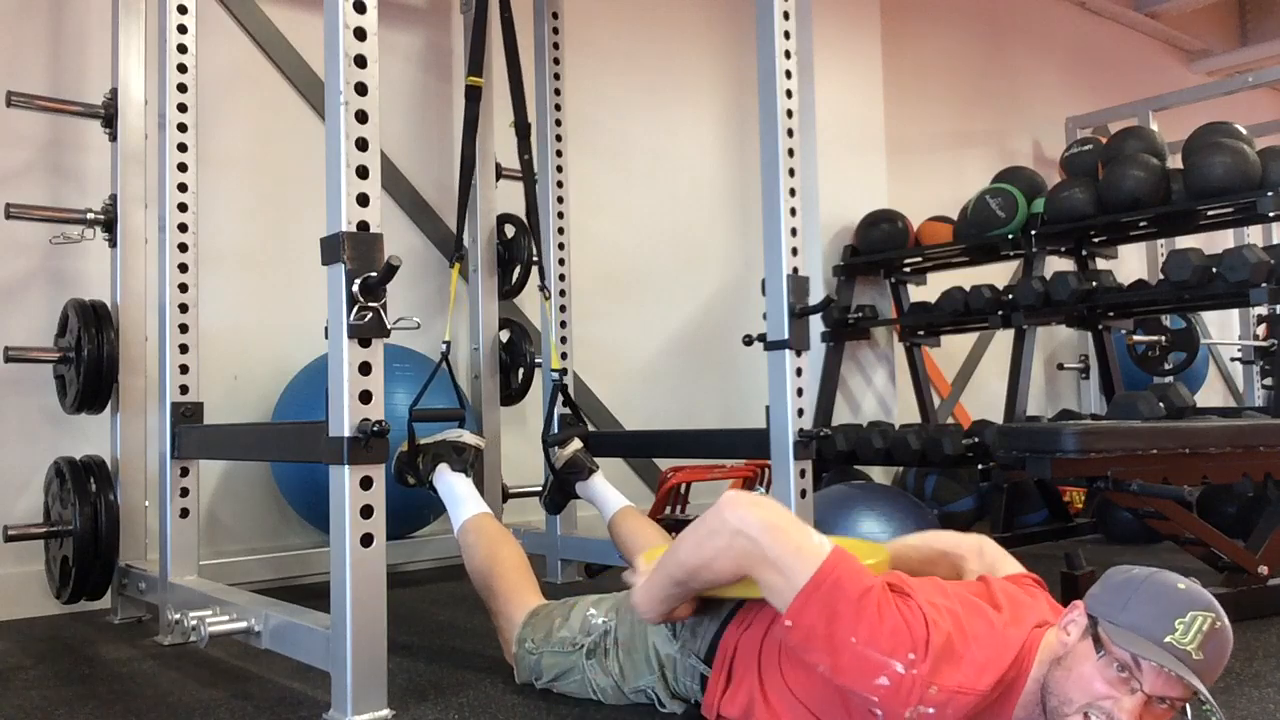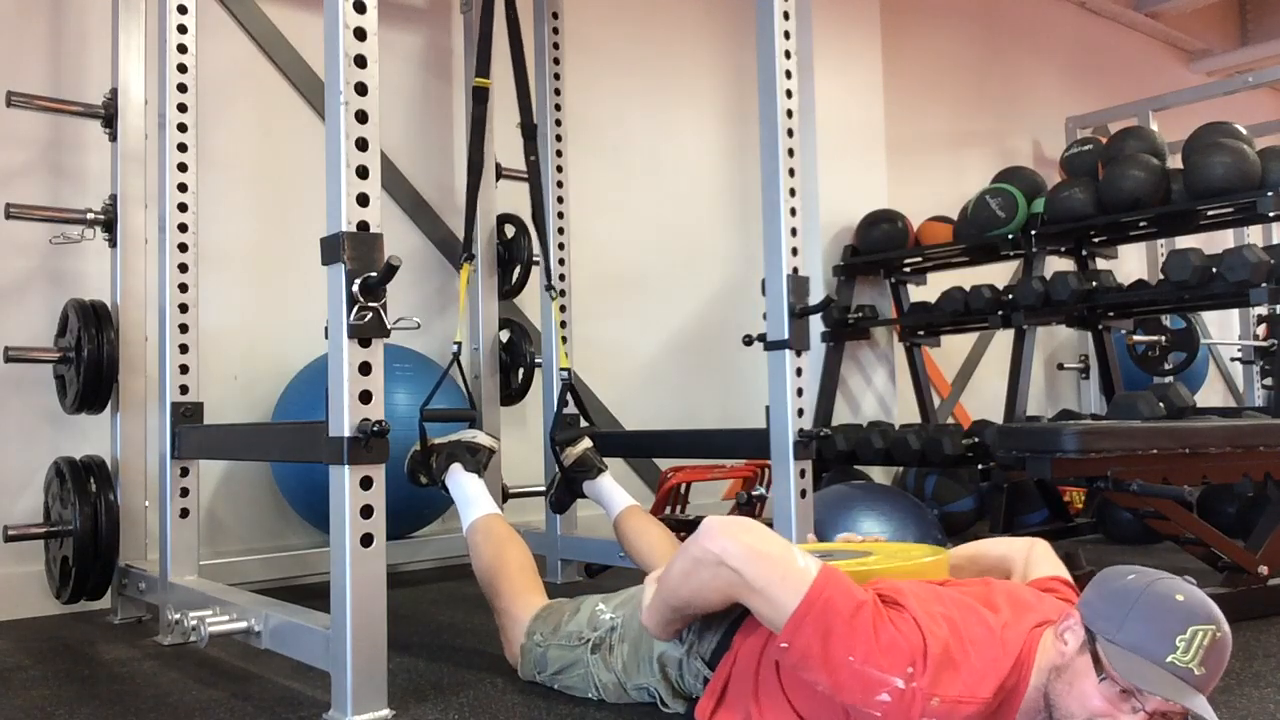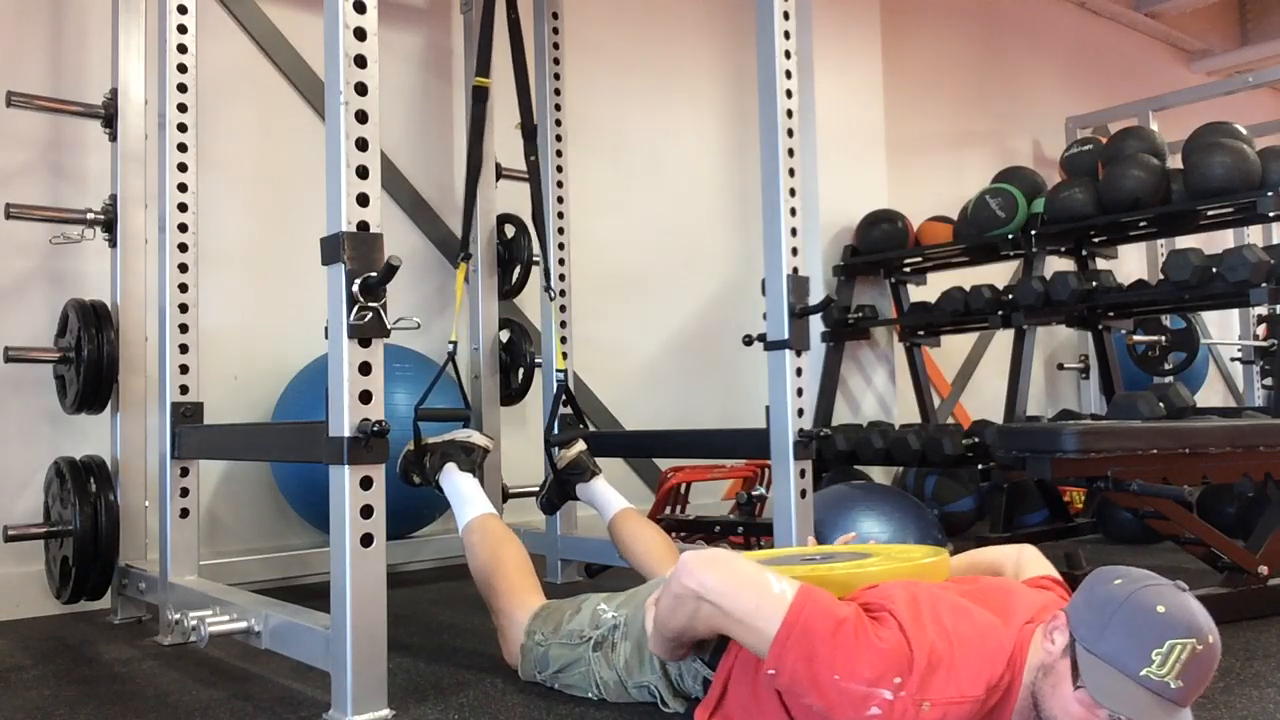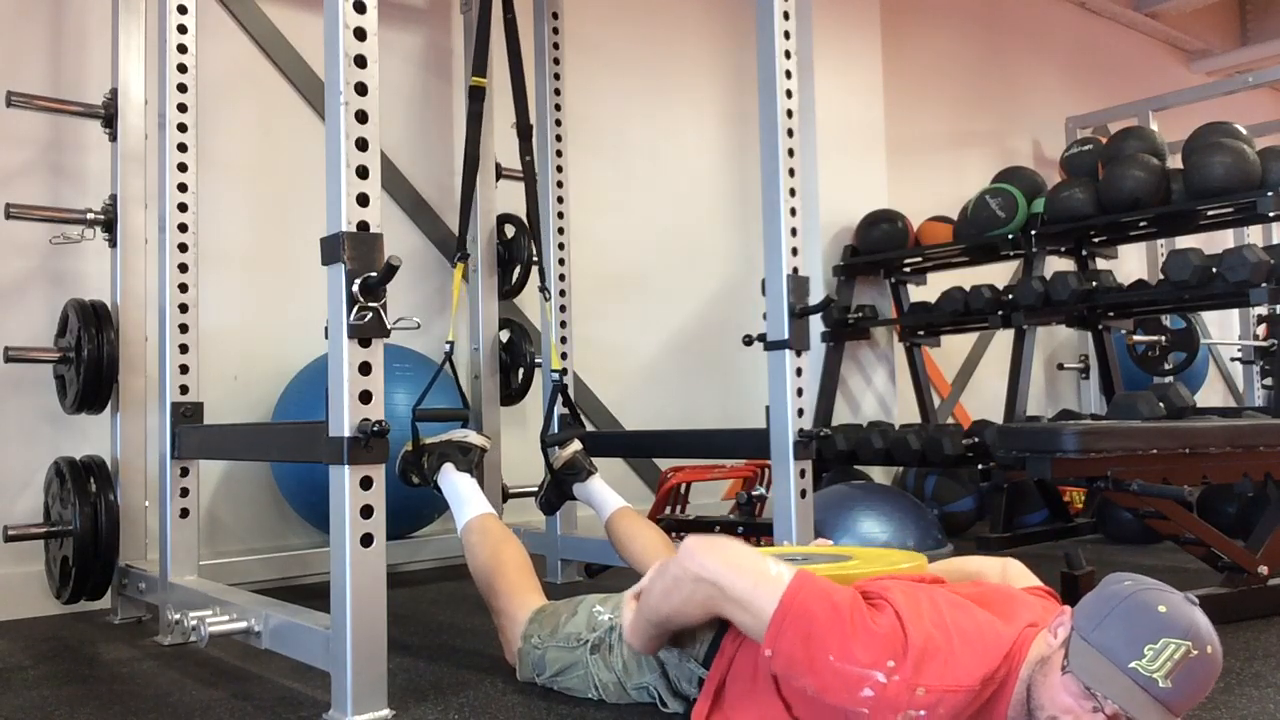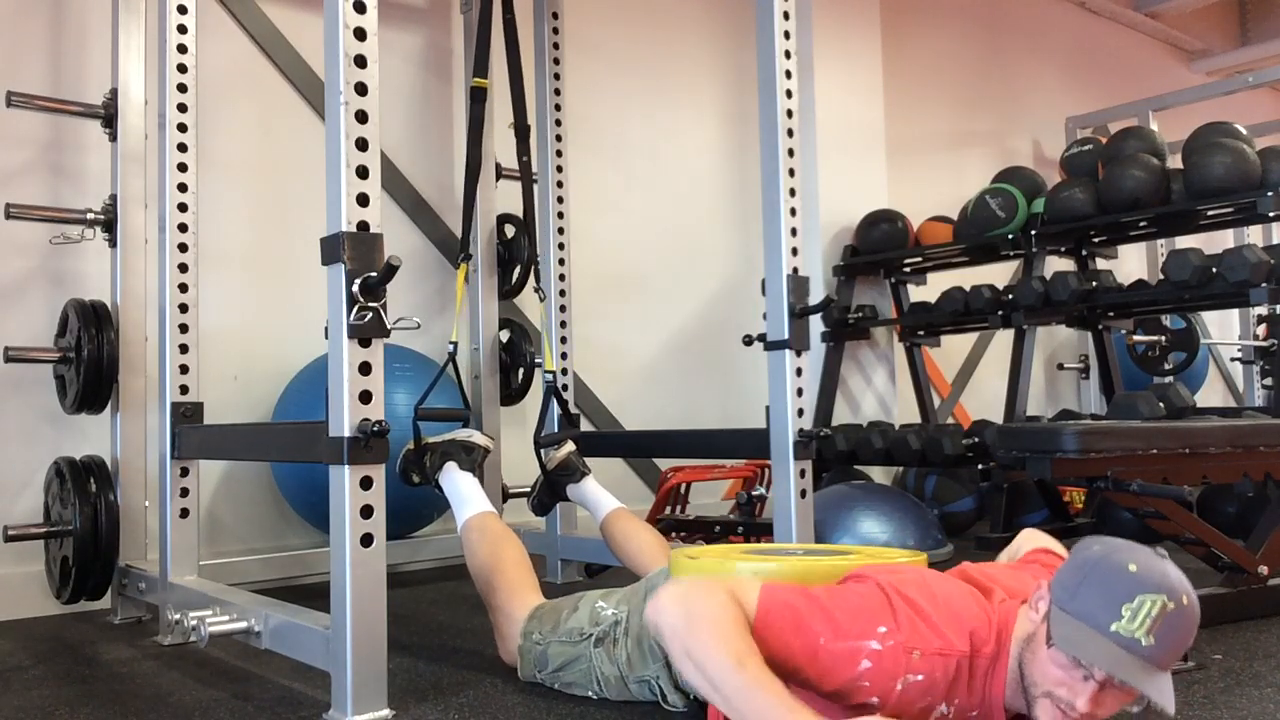
dt=1s
person 1, frame 1
left shoulder: (1040, 620)
left elbow: (974, 548)
right elbow: (745, 519)
left wrist: (872, 565)
right wrist: (654, 598)
left hip: (765, 619)
left knee: (678, 569)
right knee: (528, 635)
left ankle: (583, 471)
right ankle: (451, 473)
person 1, frame 2
left shoulder: (1062, 619)
left elbow: (1030, 548)
right elbow: (727, 543)
right wrist: (662, 612)
left hip: (771, 622)
left knee: (682, 569)
right knee: (528, 636)
left ankle: (590, 471)
right ankle: (463, 473)
person 1, frame 3
left shoulder: (1061, 618)
left elbow: (1023, 556)
right elbow: (708, 580)
right wrist: (661, 632)
left hip: (782, 591)
left knee: (667, 571)
right knee: (528, 639)
left ankle: (583, 475)
right ankle: (458, 473)
person 1, frame 4
left shoulder: (1047, 622)
left elbow: (1007, 569)
right elbow: (712, 562)
right wrist: (643, 627)
left hip: (765, 615)
left knee: (672, 578)
right knee: (529, 637)
left ankle: (580, 475)
right ankle: (456, 473)
person 1, frame 5
left shoulder: (1060, 593)
right shoulder: (904, 637)
left elbow: (1034, 543)
right elbow: (675, 610)
left hip: (765, 590)
right hip: (703, 632)
left knee: (667, 566)
right knee: (525, 636)
left ankle: (572, 475)
right ankle: (458, 473)
